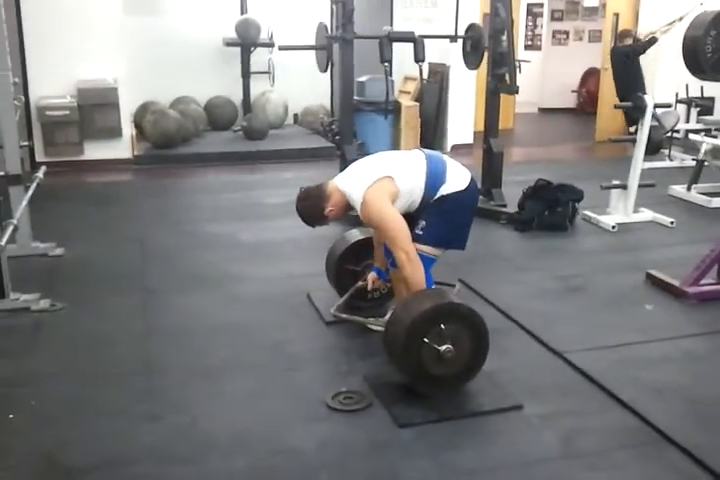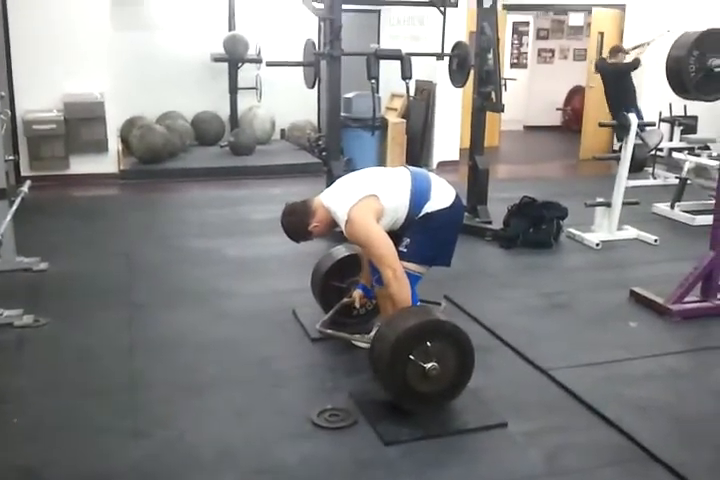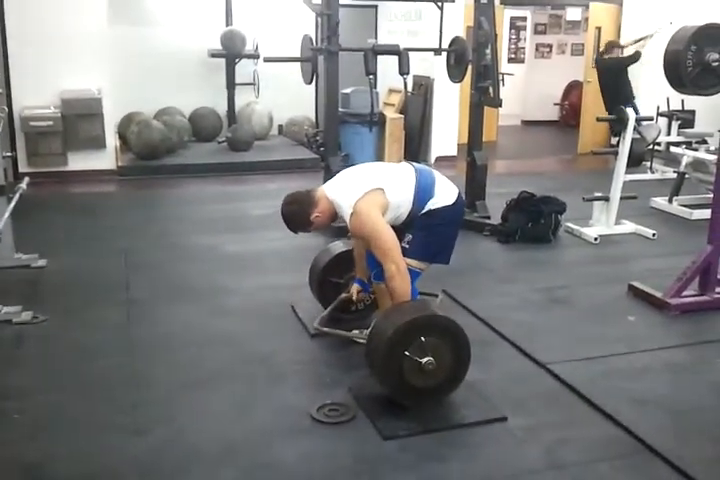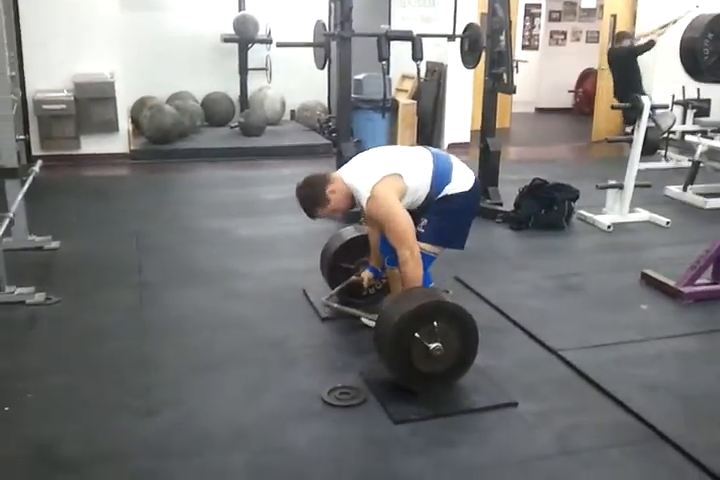
dt=0.4s
person 1, frame 1
left shoulder: (368, 201)
right shoulder: (346, 183)
left elbow: (407, 254)
right elbow: (385, 230)
right wrist: (379, 269)
left hip: (455, 191)
right hip: (432, 182)
left knee: (416, 264)
right knee: (394, 250)
person 1, frame 2
left shoulder: (354, 218)
right shoulder: (334, 197)
left elbow: (393, 271)
right elbow: (368, 245)
right wrist: (365, 285)
left hip: (440, 208)
right hip: (417, 199)
left knee: (402, 279)
right knee: (379, 266)
person 1, frame 3
left shoulder: (358, 211)
right shoulder: (333, 191)
left elbow: (395, 266)
right elbow: (361, 237)
right wrist: (361, 280)
left hip: (441, 205)
right hip: (415, 196)
left knee: (401, 276)
right knee: (376, 262)
person 1, frame 4
left shoulder: (376, 195)
right shoulder: (348, 176)
left elbow: (409, 253)
right elbow: (375, 225)
right wrist: (374, 267)
left hip: (457, 190)
right hip: (429, 183)
left knee: (417, 261)
right knee: (390, 246)
